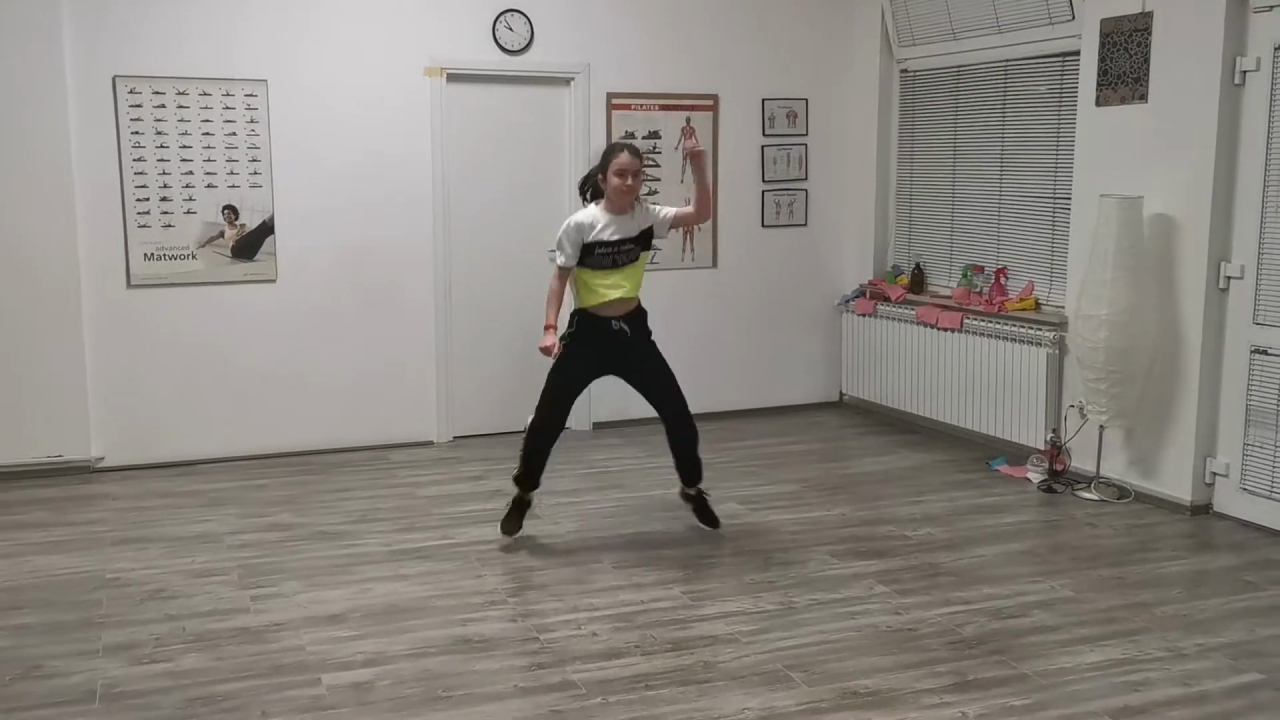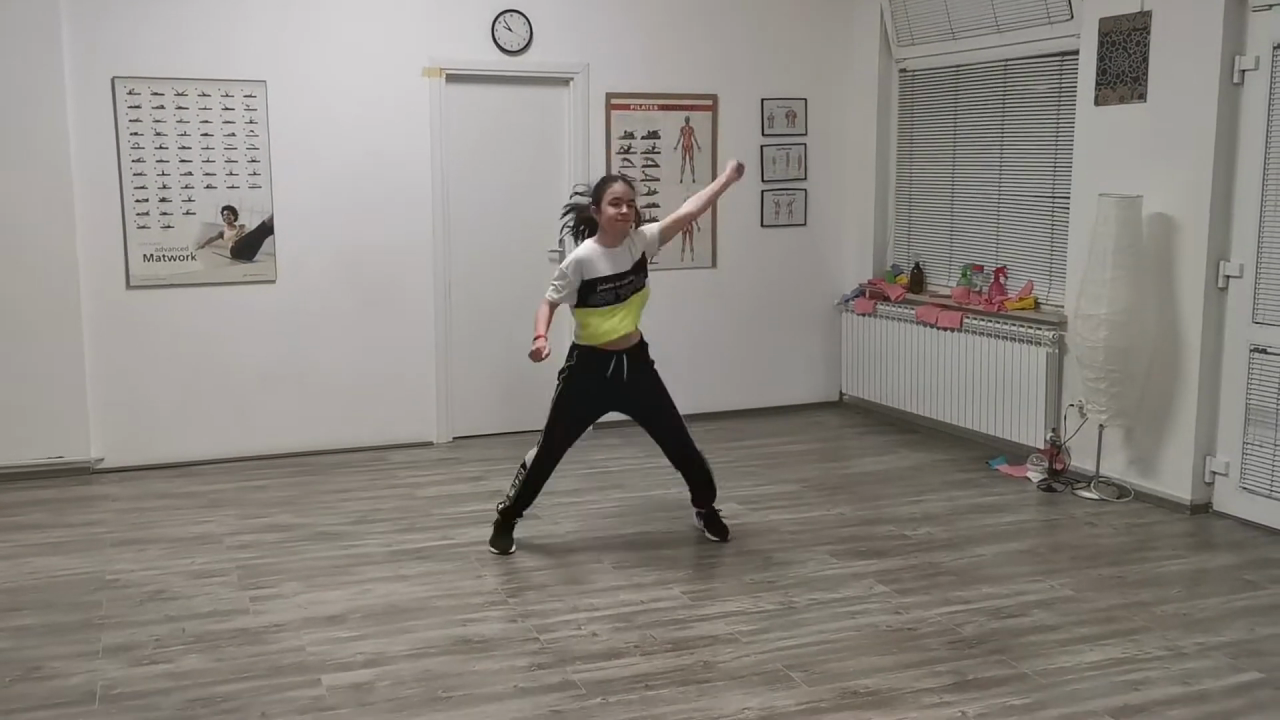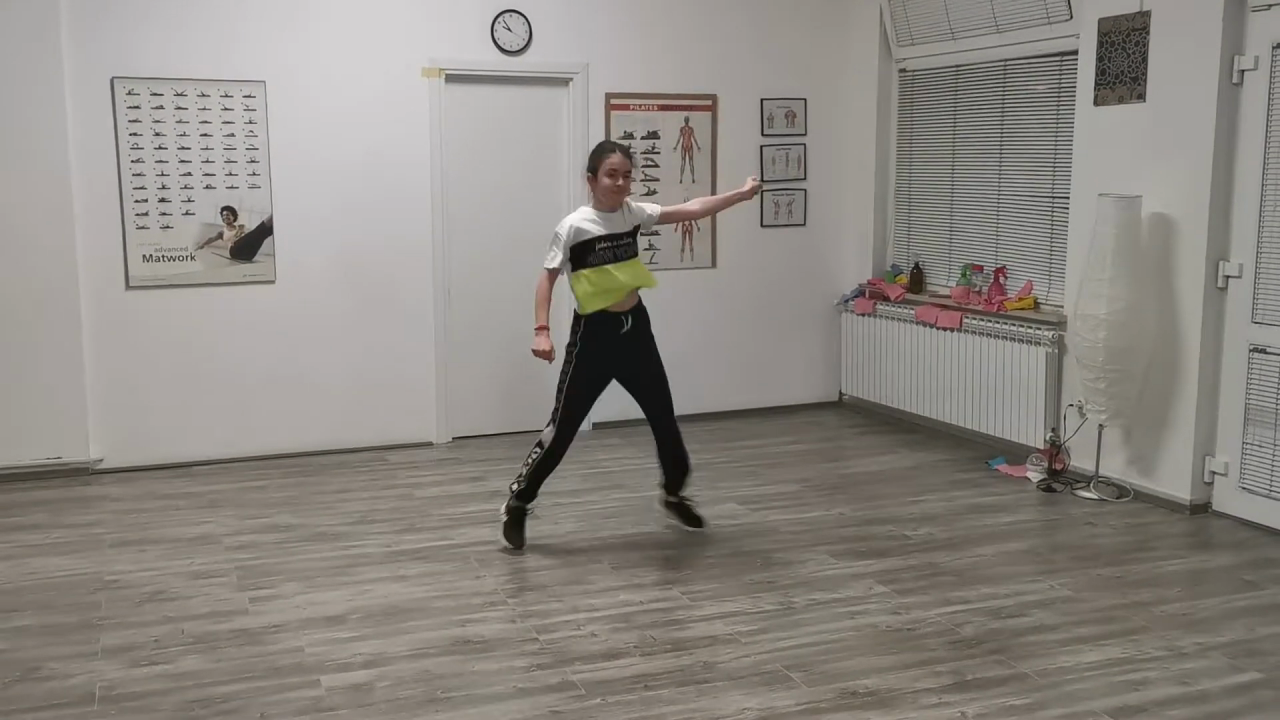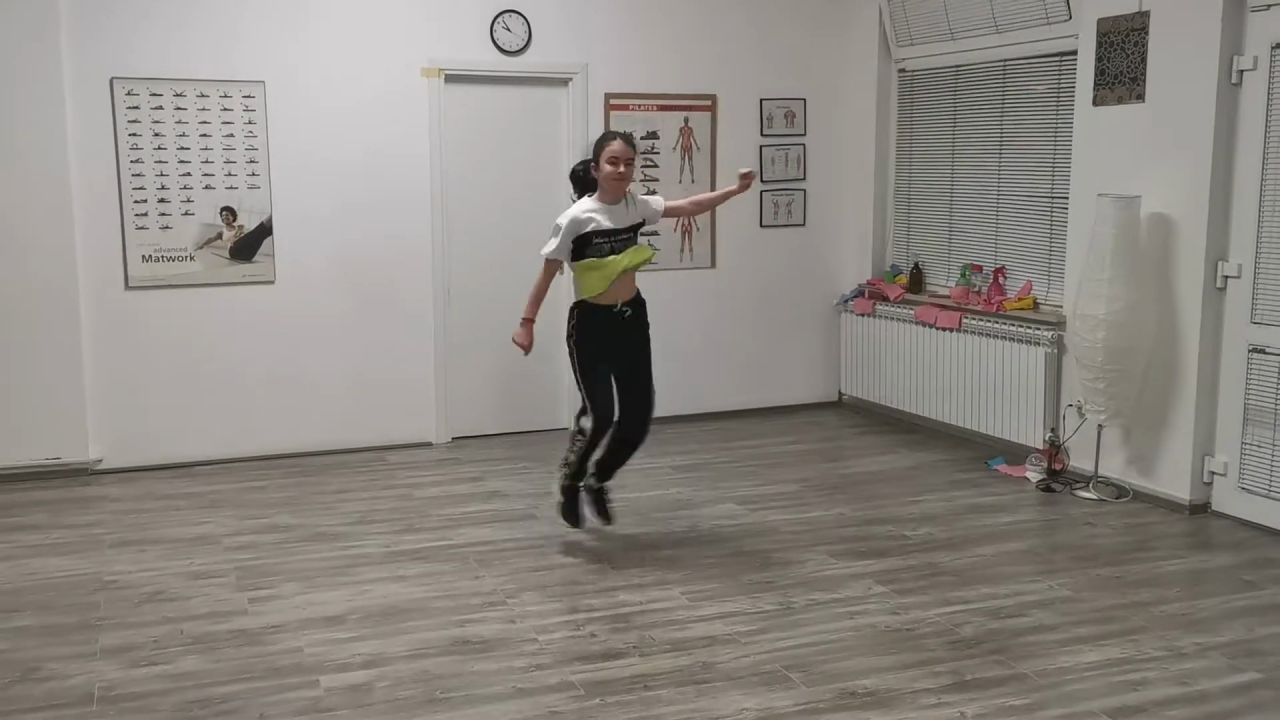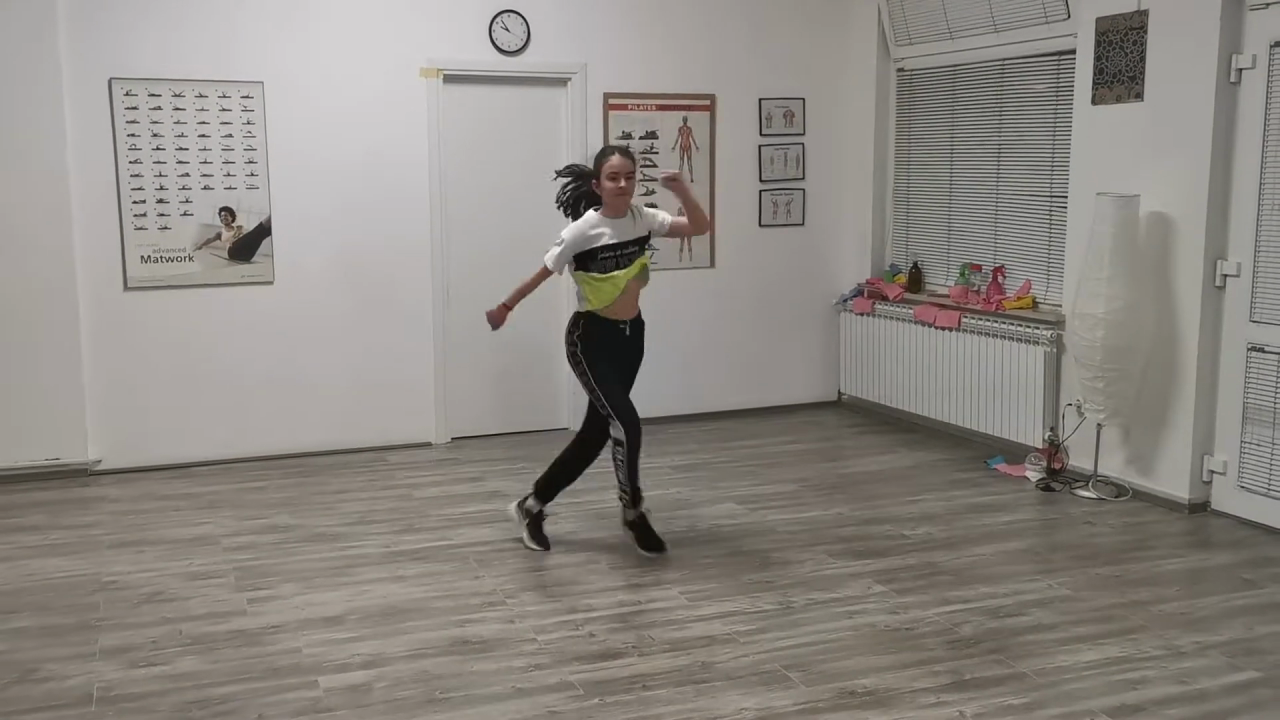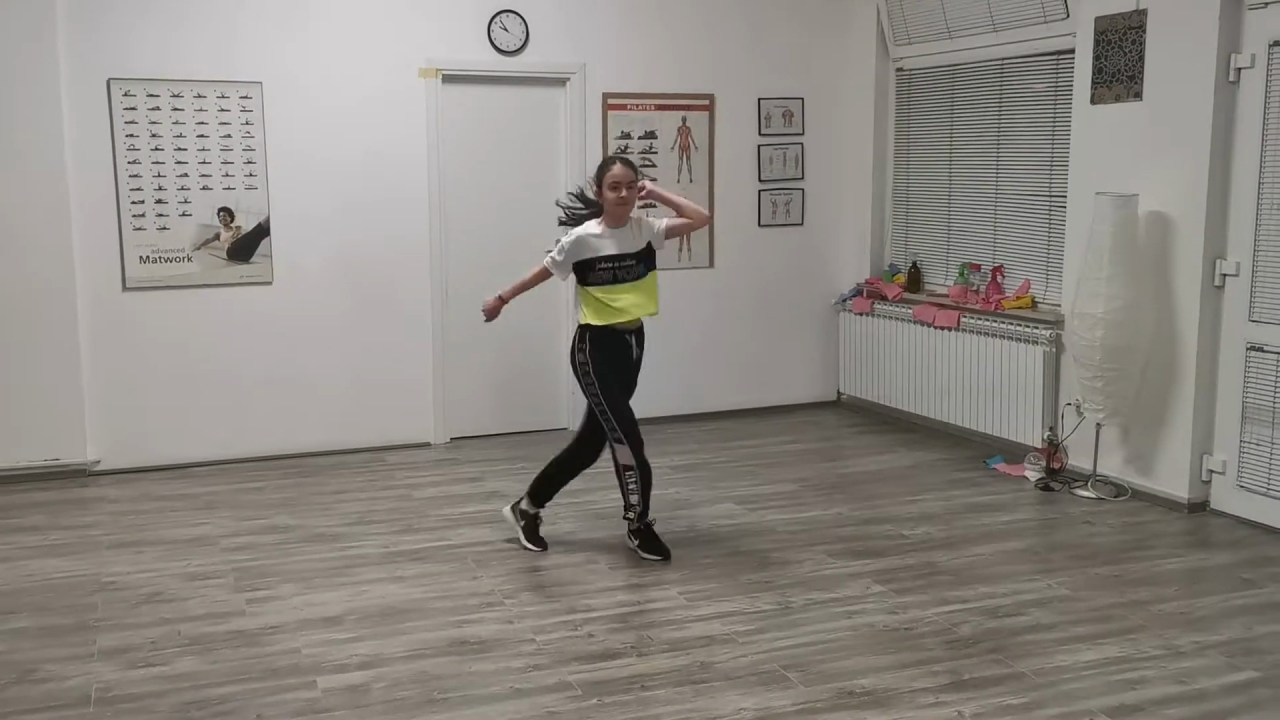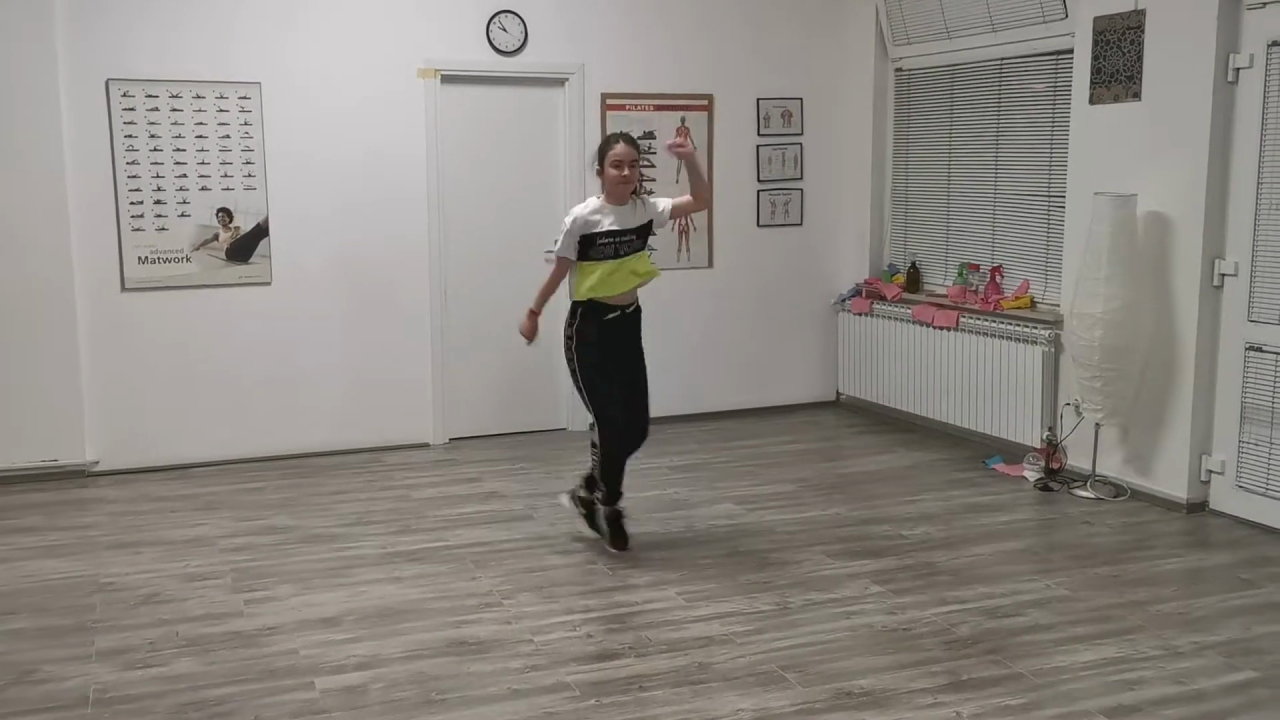
dt=0.1s
person 1, frame 1
left shoulder: (647, 215)
right shoulder: (580, 224)
left elbow: (701, 215)
right elbow: (560, 279)
left wrist: (700, 168)
right wrist: (550, 328)
left hip: (633, 329)
right hip: (587, 331)
left knee: (677, 413)
right knee: (548, 419)
left ankle: (692, 489)
right ankle: (523, 495)
person 1, frame 2
left shoulder: (642, 240)
right shoulder: (579, 261)
left elbow: (687, 214)
right elbow: (548, 304)
left wrist: (726, 179)
right wrist: (540, 339)
left hip: (635, 364)
right hip: (588, 366)
left knee: (679, 444)
right knee: (549, 450)
left ankle: (705, 507)
right ankle: (507, 518)
person 1, frame 3
left shoulder: (633, 212)
right shoulder: (573, 227)
left elbow: (691, 211)
right elbow: (546, 278)
left wrist: (740, 194)
right wrist: (541, 329)
left hip: (636, 330)
right hip: (592, 337)
left knee: (664, 421)
right knee: (561, 428)
left ankle: (674, 495)
right ankle: (518, 504)
person 1, frame 4
left shoulder: (641, 204)
right shoulder: (576, 219)
left elbow: (687, 209)
right elbow: (548, 270)
left wrist: (734, 189)
right wrist: (527, 321)
left hip: (633, 317)
right hip: (591, 323)
left knee: (635, 414)
right knee: (600, 413)
left ankle: (597, 482)
right ankle: (572, 483)
person 1, frame 5
left shoulder: (643, 217)
right shoulder: (582, 229)
left elbow: (700, 227)
right elbow: (544, 273)
left wrist: (681, 190)
right wrist: (505, 307)
left hip: (630, 335)
right hip: (588, 339)
left knee: (595, 433)
right knee: (625, 422)
left ankle: (532, 506)
right ankle: (633, 513)
person 1, frame 6
left shoulder: (645, 229)
right shoulder: (582, 239)
left elbow: (702, 219)
right elbow: (541, 275)
left wrist: (657, 194)
right wrist: (501, 300)
left hip: (632, 343)
right hip: (595, 348)
left knee: (592, 440)
right knee: (626, 435)
left ankle: (526, 508)
right ankle: (638, 525)
person 1, frame 7
left shoulder: (647, 208)
right shoulder: (582, 216)
left elbow: (701, 201)
right elbow: (560, 268)
left wrist: (691, 160)
right wrist: (533, 312)
left hip: (628, 323)
right hip: (588, 326)
left knee: (632, 424)
right knee: (611, 422)
left ankle: (587, 494)
right ankle: (609, 507)
